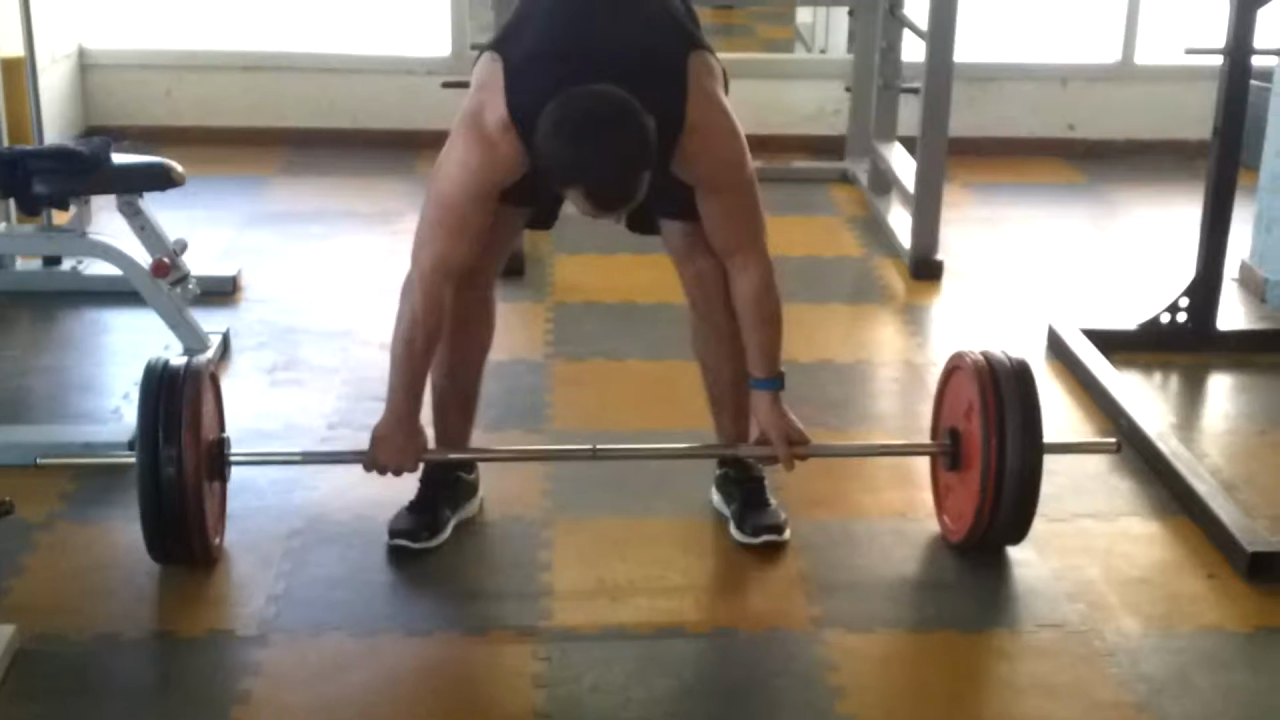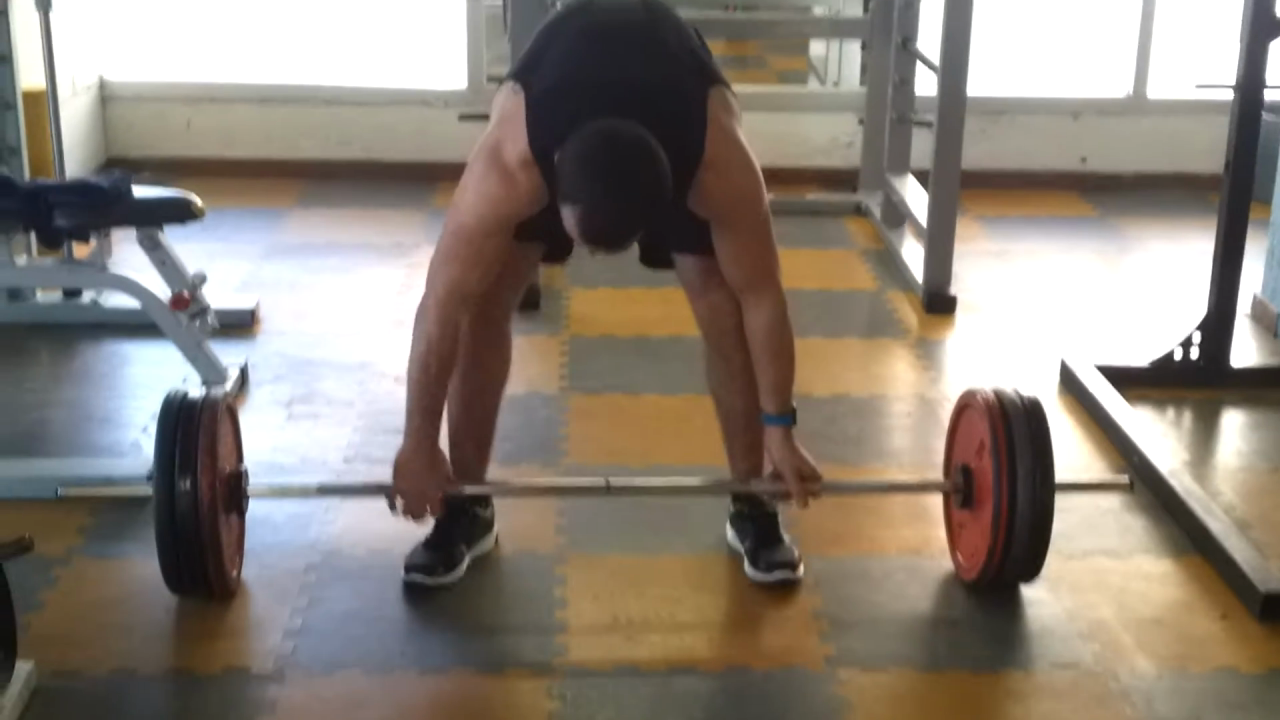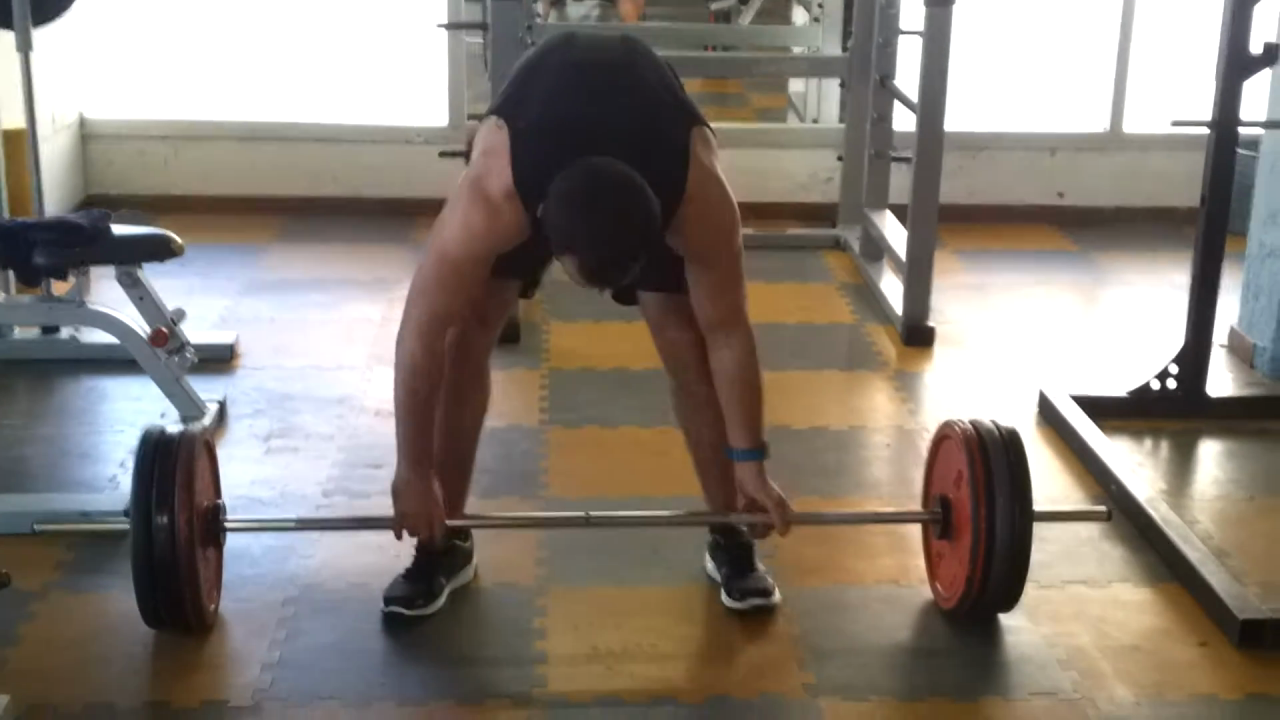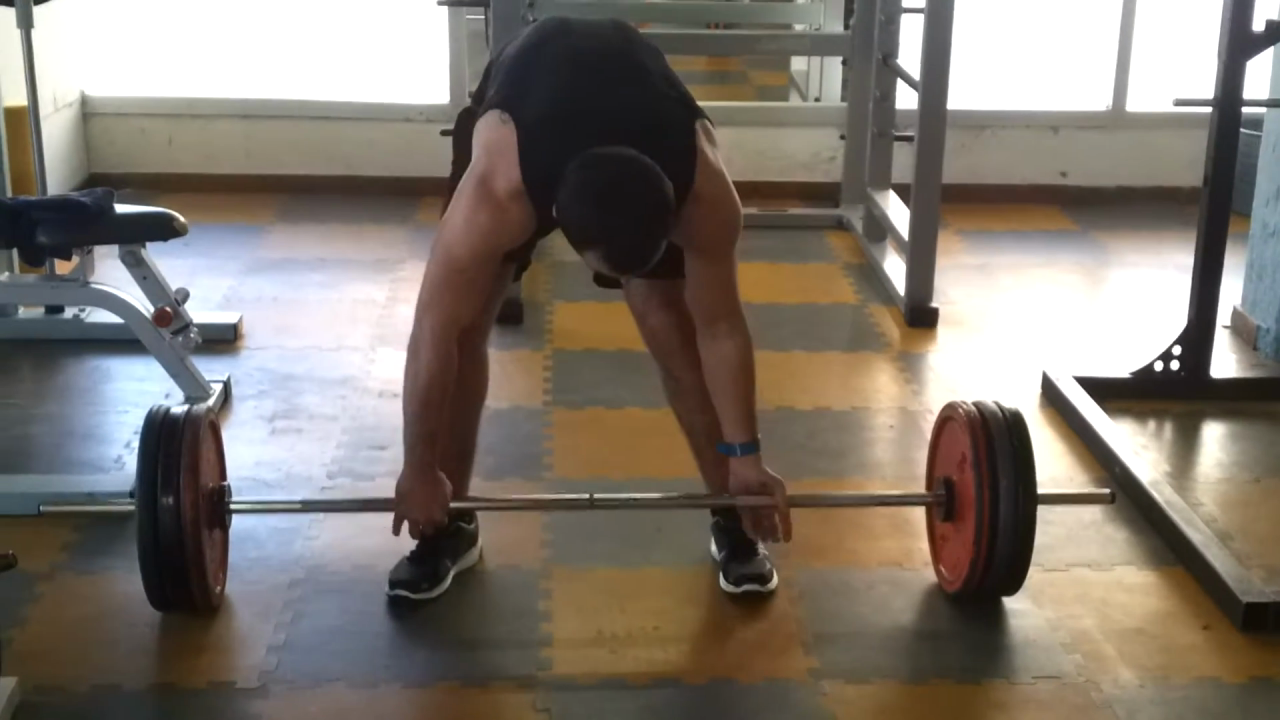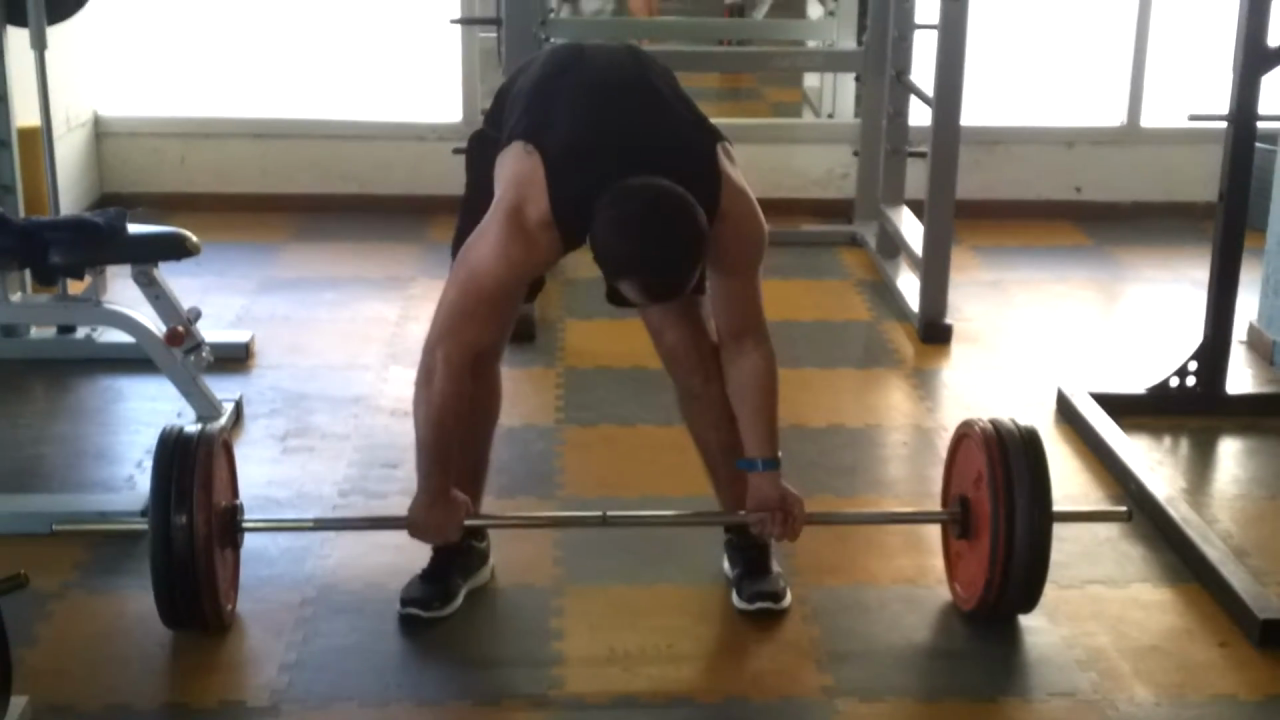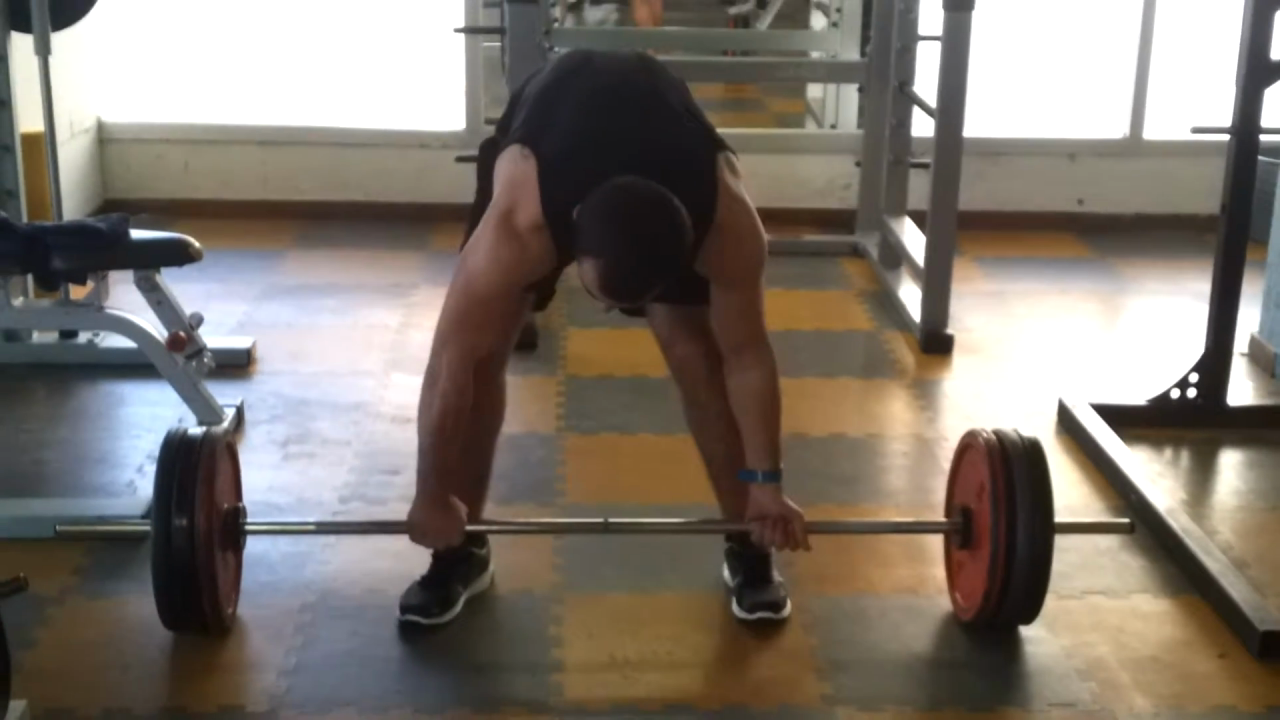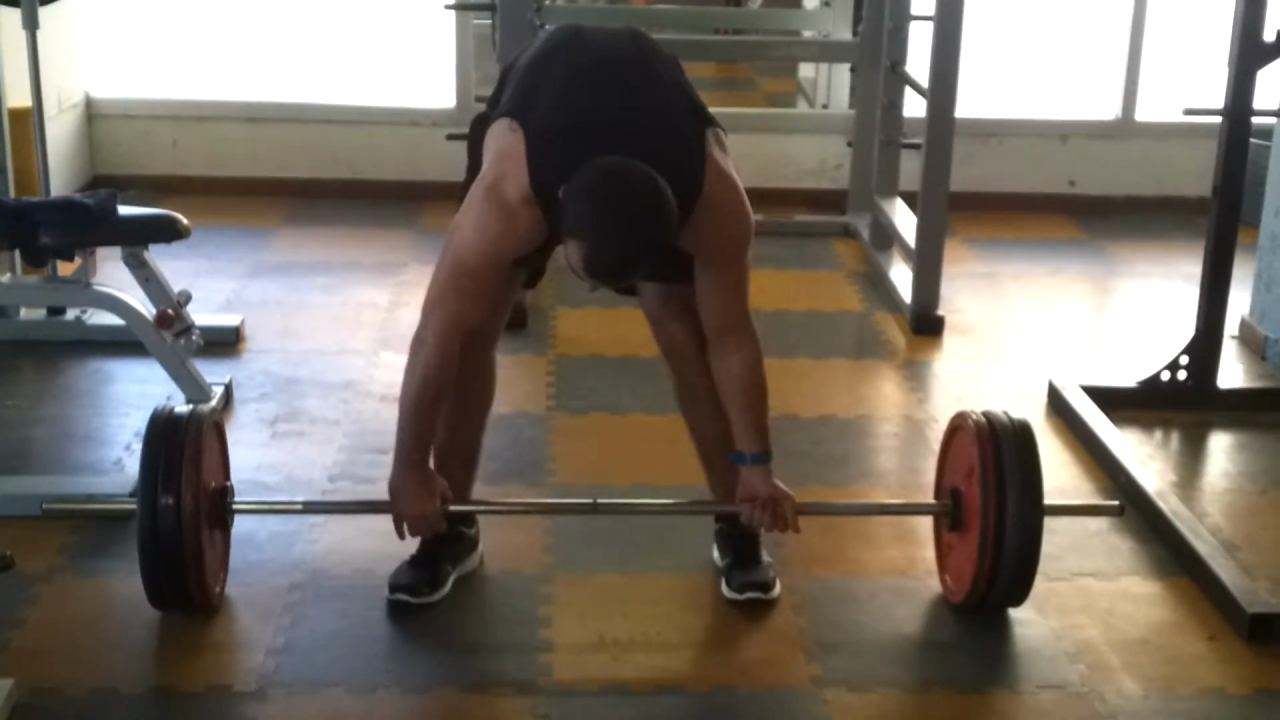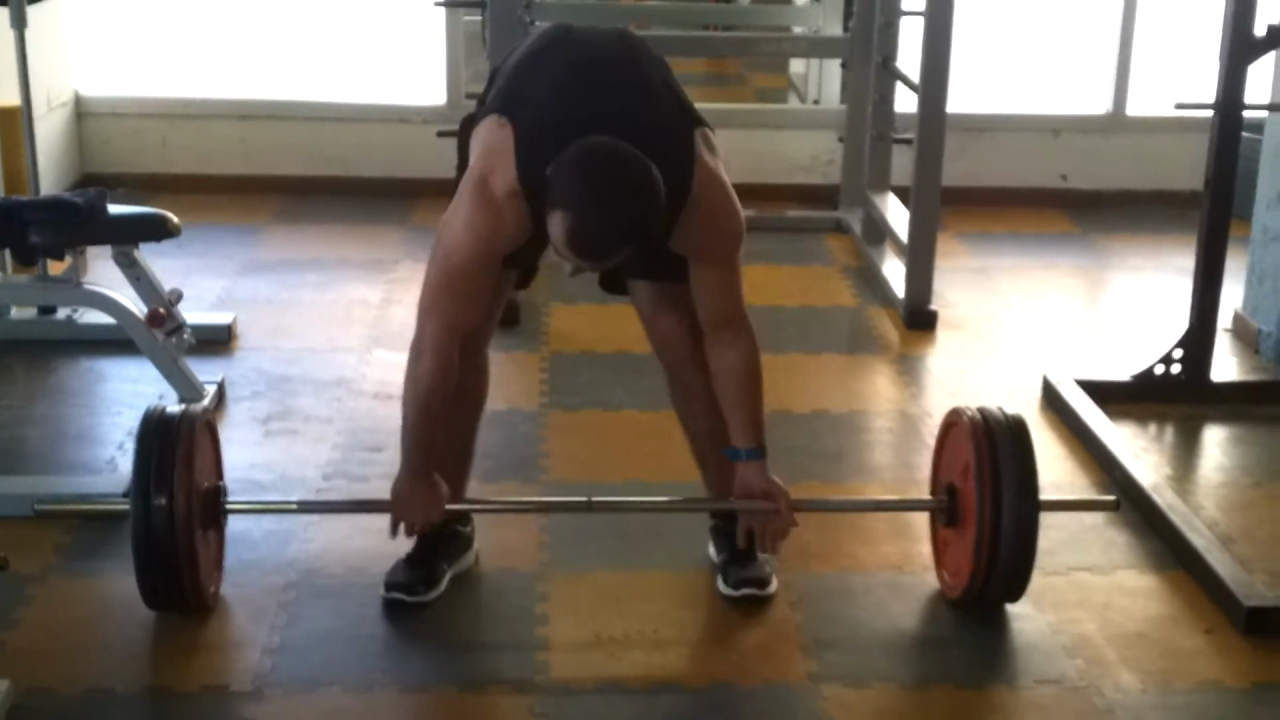
dt=0.5s
person 1, frame 1
left shoulder: (703, 125)
right shoulder: (490, 131)
left elbow: (745, 260)
right elbow: (431, 276)
left wrist: (767, 393)
right wrist: (399, 417)
left hip: (662, 69)
right hip: (535, 74)
left knee: (708, 269)
right knee: (468, 267)
left ankle: (738, 470)
right ankle: (450, 471)
person 1, frame 2
left shoulder: (720, 167)
right shoulder: (509, 167)
left elbow: (759, 295)
right elbow: (445, 302)
left wrist: (779, 429)
right wrist: (419, 445)
left hip: (675, 113)
left knee: (722, 305)
right knee: (485, 300)
left ankle: (751, 506)
right ankle: (466, 507)
person 1, frame 3
left shoulder: (700, 200)
right shoulder: (493, 200)
left elbow: (725, 333)
right elbow: (423, 329)
left wrist: (749, 463)
right wrist: (414, 472)
right hip: (532, 133)
left knee: (685, 337)
right knee: (467, 330)
left ankle: (729, 536)
right ankle: (447, 542)
person 1, frame 4
left shoulder: (705, 193)
right shoulder: (497, 195)
left elbow: (719, 325)
right elbow: (436, 331)
left wrist: (746, 458)
right wrist: (420, 471)
left knee: (670, 320)
right knee: (467, 319)
left ankle: (730, 521)
right ankle: (453, 526)
person 1, frame 5
left shoulder: (730, 213)
right shoulder: (523, 222)
left elbow: (744, 341)
right elbow: (445, 355)
left wrist: (764, 471)
right wrist: (434, 494)
left knee: (687, 339)
right knee: (476, 343)
left ankle: (744, 536)
right ankle: (463, 546)
person 1, frame 6
left shoulder: (728, 225)
right shoulder: (518, 225)
left elbow: (745, 353)
right elbow: (453, 358)
left wrist: (765, 483)
right wrist: (433, 496)
left knee: (696, 351)
right knee: (485, 348)
left ankle: (746, 547)
right ankle: (463, 551)
person 1, frame 7
left shoulder: (715, 202)
right shoulder: (507, 198)
left elbow: (730, 336)
right elbow: (439, 334)
left wrist: (755, 466)
right wrist: (410, 470)
left knee: (686, 334)
right knee: (473, 328)
left ankle: (735, 526)
right ankle: (452, 529)
person 1, frame 8
left shoulder: (704, 200)
right shoulder: (495, 193)
left elbow: (725, 331)
right elbow: (438, 337)
left wrist: (751, 463)
right wrist: (417, 474)
left knee: (680, 332)
right knee: (466, 329)
left ankle: (729, 521)
right ankle: (447, 528)
